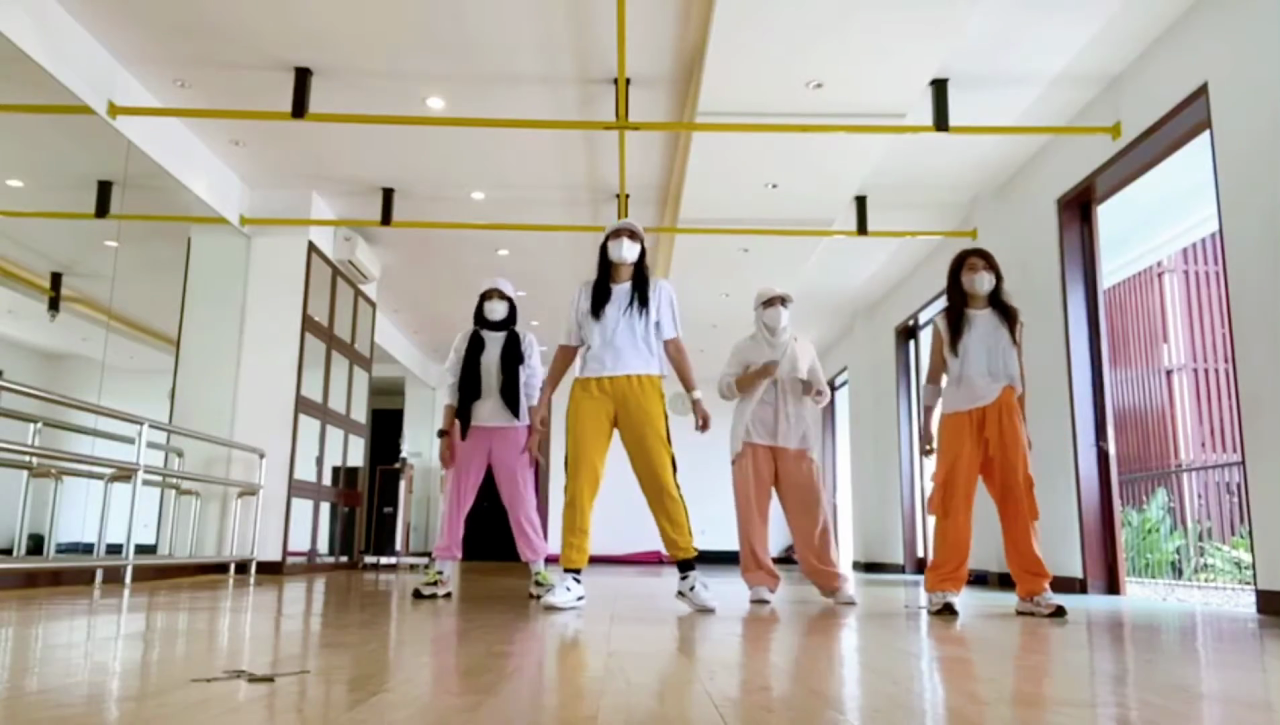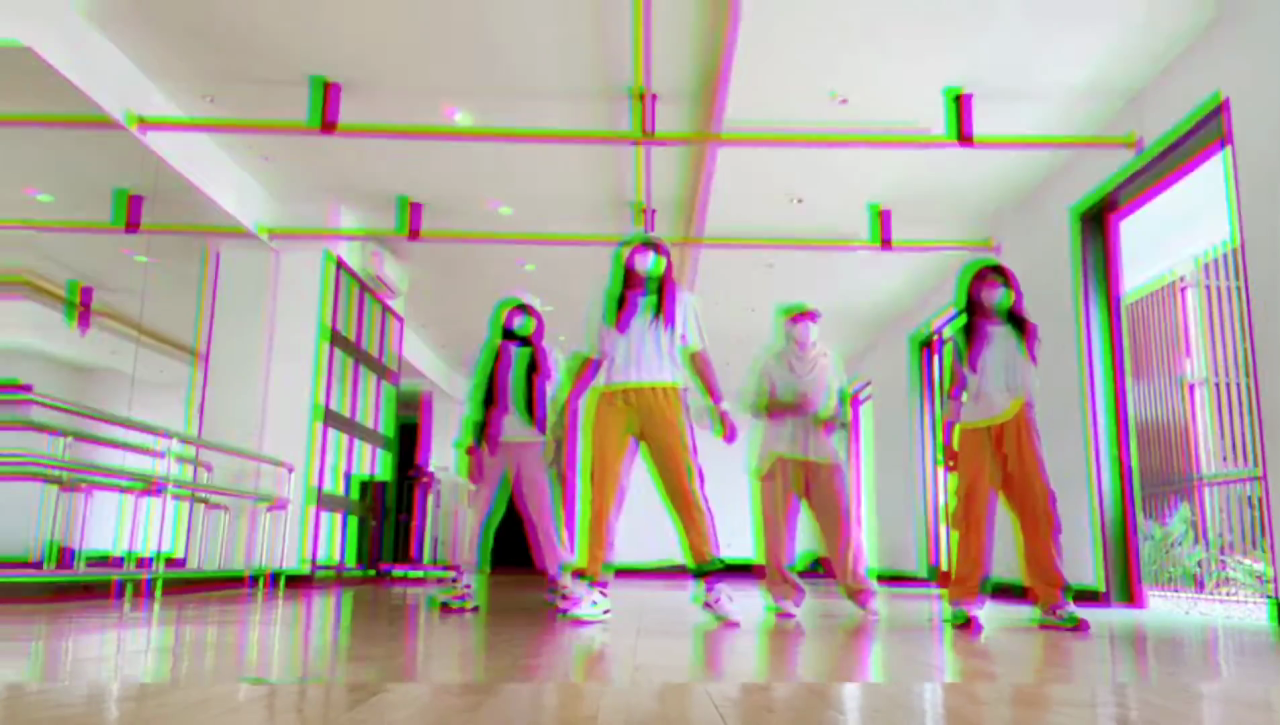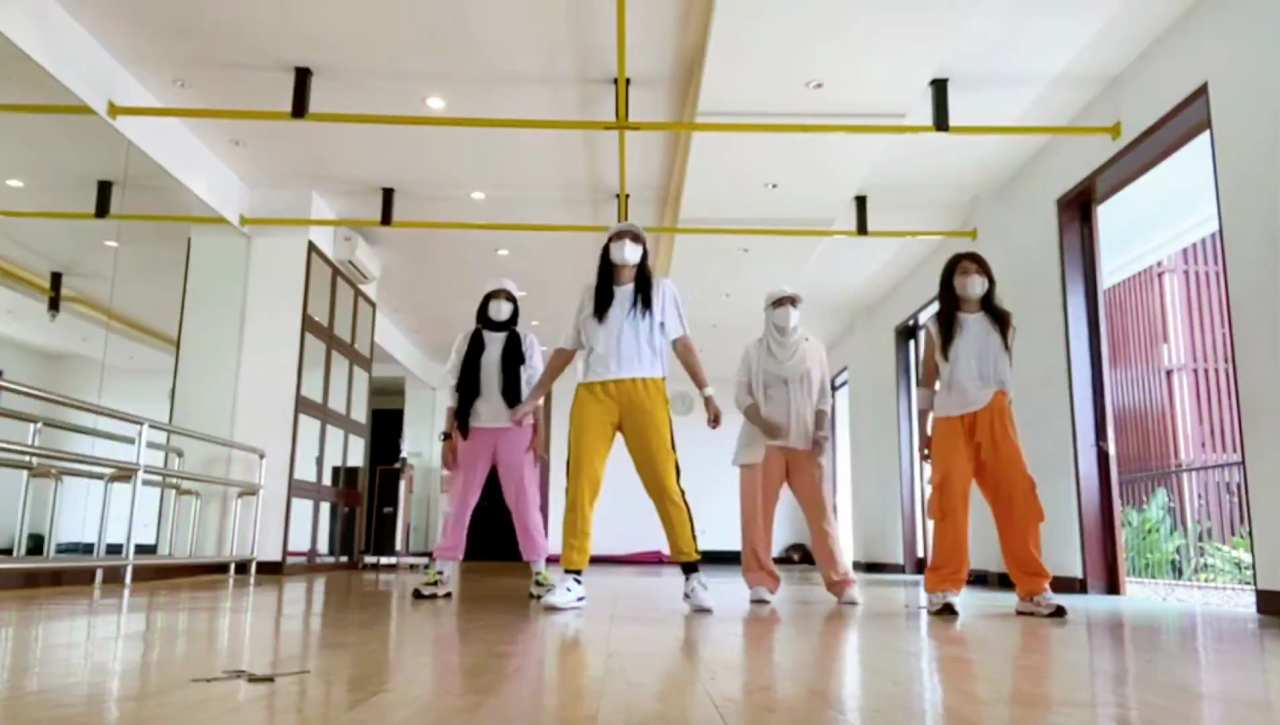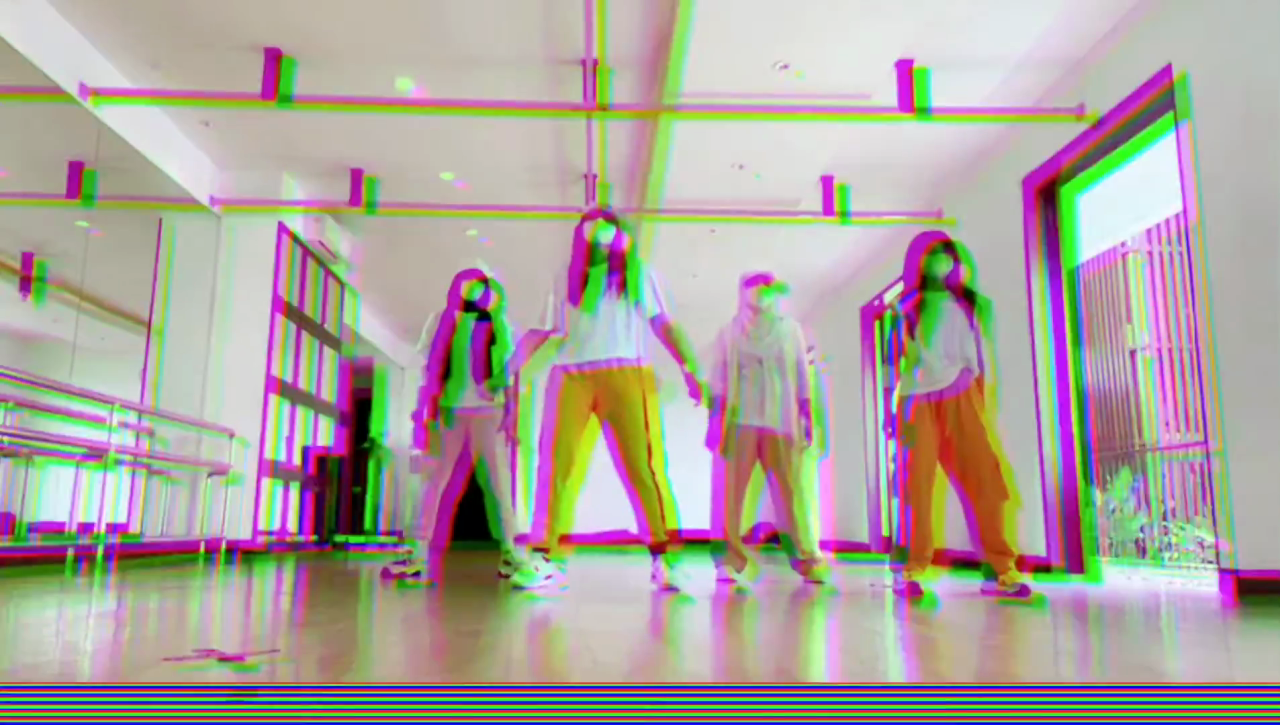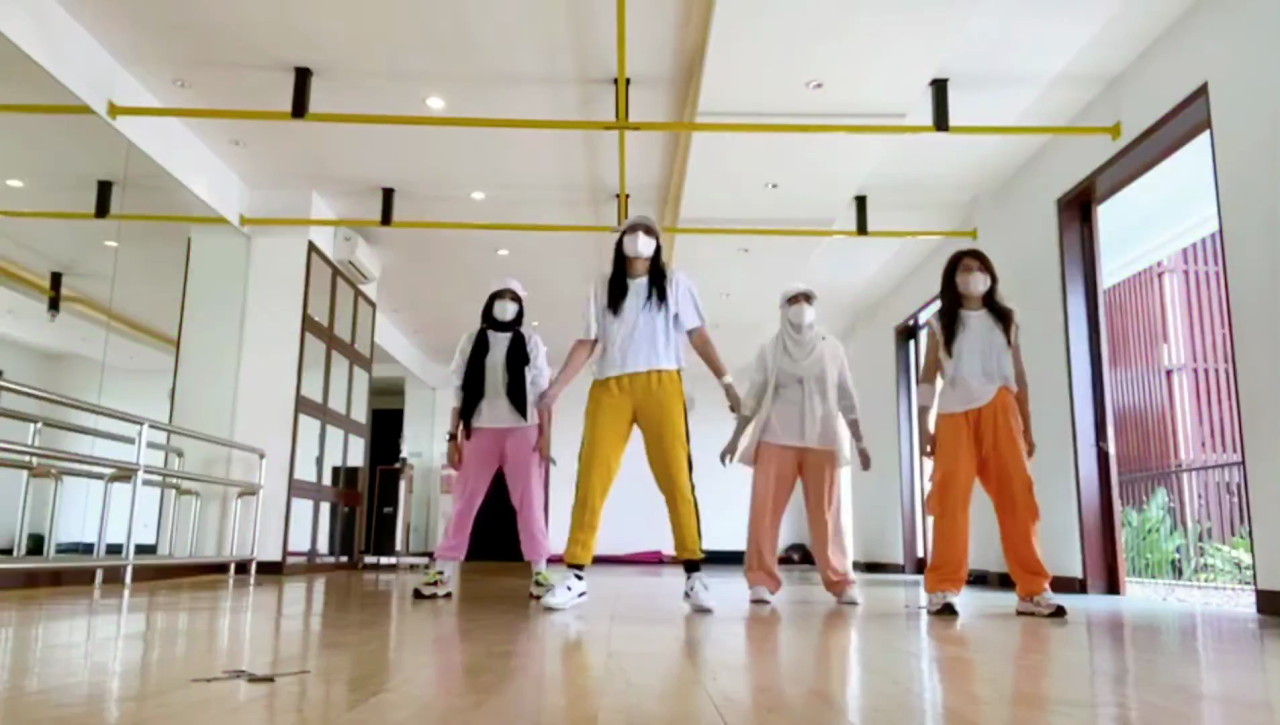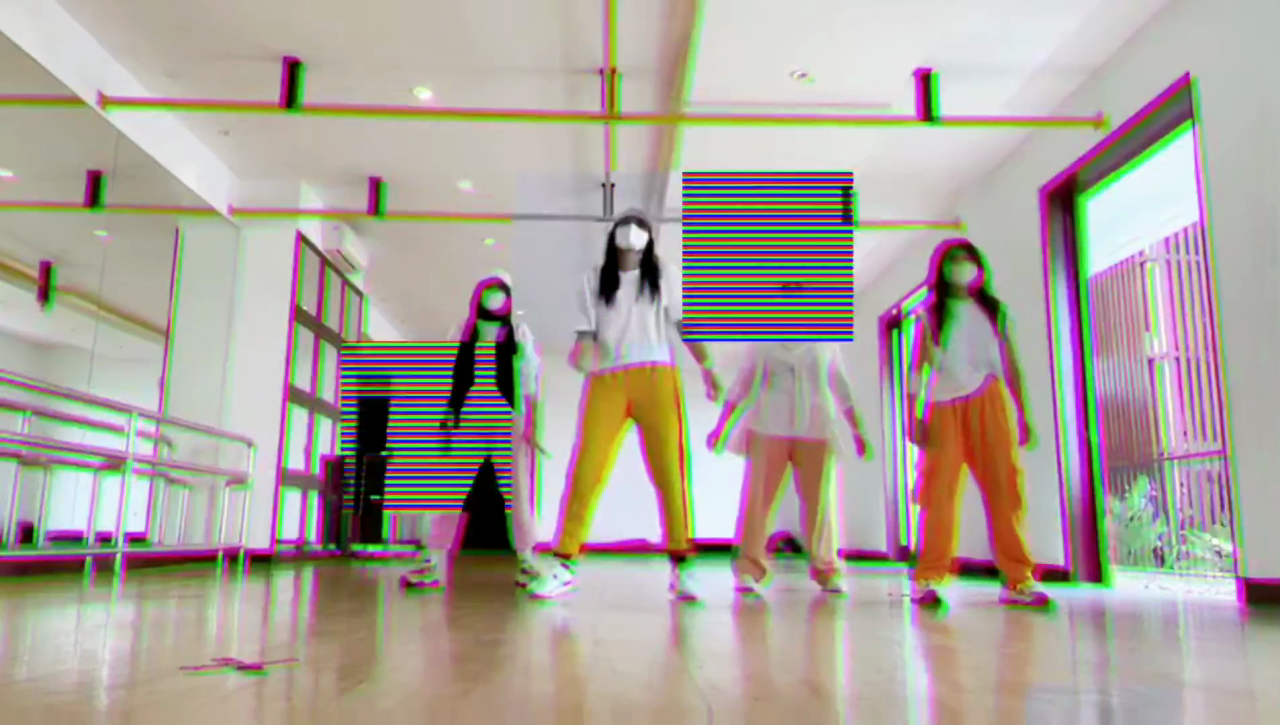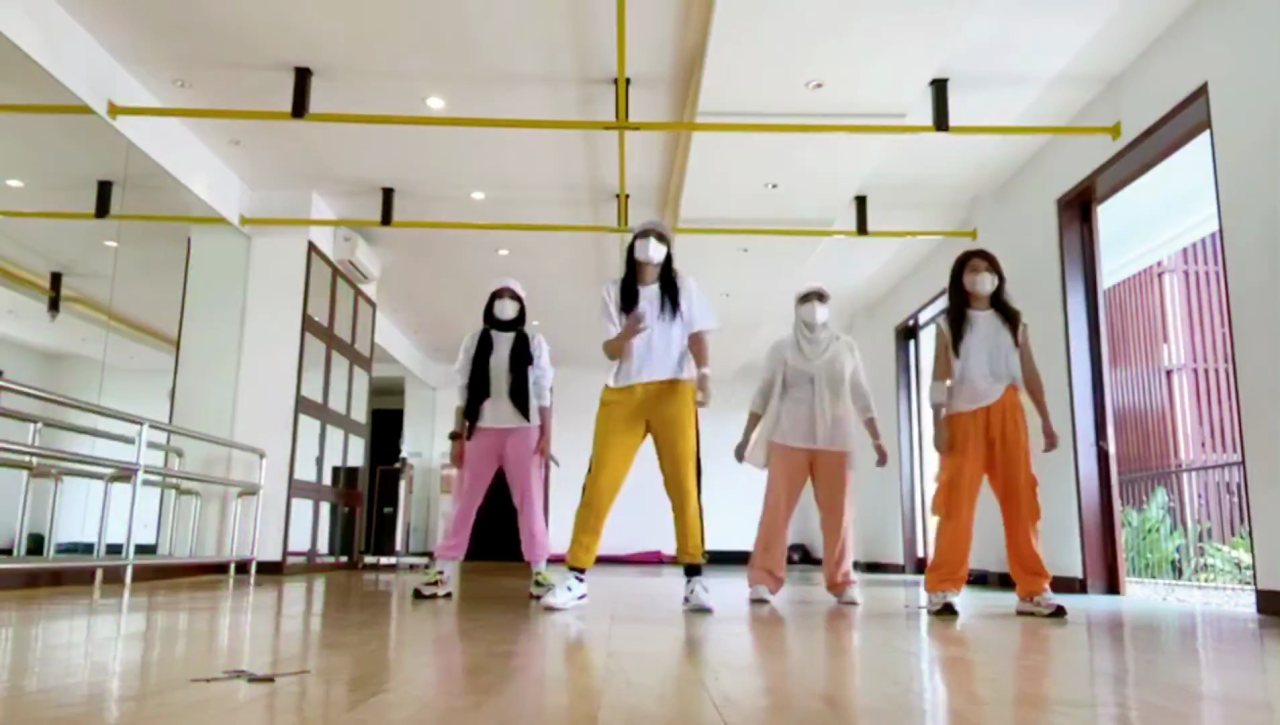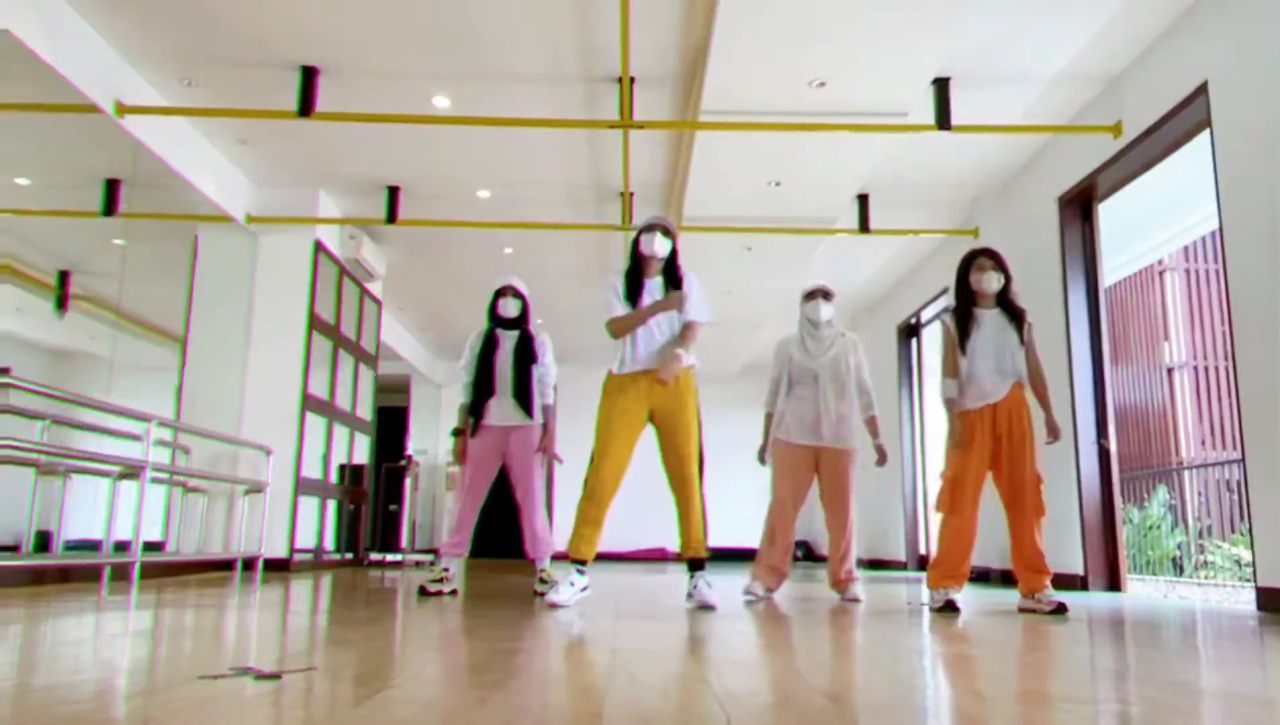
dt=0.1s
person 1, frame 1
left shoulder: (656, 290)
right shoulder: (586, 292)
left elbow: (672, 344)
right elbow: (568, 348)
left wrist: (695, 395)
right wrist: (544, 397)
left hip: (639, 387)
right hip: (588, 391)
left knee: (660, 479)
right knee: (579, 482)
left ankle: (688, 576)
right ankle: (572, 578)
person 1, frame 2
left shoulder: (680, 302)
right shoulder: (612, 304)
left elbow: (698, 356)
right elbow: (592, 360)
left wrist: (721, 407)
left hip: (663, 399)
right hip: (613, 402)
left knee: (686, 489)
right knee: (604, 494)
left ankle: (713, 586)
right ankle: (598, 592)
person 1, frame 3
left shoulder: (660, 290)
right shoulder: (590, 295)
left elbow: (680, 343)
right elbow: (567, 348)
left wrist: (706, 392)
right wrist: (536, 394)
left hip: (644, 392)
right hip: (594, 395)
left knee: (664, 481)
right knee: (581, 486)
left ankle: (692, 576)
right ankle: (572, 579)
person 1, frame 4
left shoulder: (637, 272)
right shoulder: (567, 277)
left elbow: (661, 323)
right elbow: (545, 332)
left wrist: (689, 369)
left hip: (624, 376)
right hip: (573, 379)
left knee: (640, 466)
right knee: (557, 468)
left ankle: (663, 559)
right ankle: (546, 560)
person 1, frame 5
left shoulder: (674, 284)
right shoulder: (602, 289)
left elbow: (696, 332)
right elbow: (586, 342)
left wrist: (724, 378)
right wrist: (556, 384)
left hip: (661, 386)
right hip: (610, 389)
left knee: (676, 478)
right knee: (592, 480)
left ankle: (694, 577)
right ankle: (575, 577)
person 1, frame 6
left shoulder: (664, 276)
right shoulder: (594, 280)
left elbow: (685, 323)
right elbow: (585, 333)
left wrist: (707, 366)
right wrist: (583, 352)
left hip: (656, 379)
right hip: (606, 382)
left knee: (669, 472)
right knee: (585, 472)
left ankle: (680, 569)
right ankle: (563, 567)
person 1, frame 7
left shoulder: (684, 288)
right shoulder: (614, 292)
left elbow: (699, 336)
right elbow: (611, 349)
left wrist: (702, 373)
right wrist: (632, 328)
left hip: (673, 393)
right hip: (622, 395)
left knee: (684, 485)
right knee: (600, 485)
left ankle: (694, 580)
right ankle: (576, 579)
person 1, frame 8
left shoulder: (686, 282)
right shoulder: (618, 283)
left elbow: (692, 327)
right elbow: (616, 328)
left wrist: (675, 354)
right wrist: (658, 307)
left hip: (673, 385)
right hip: (624, 386)
left knee: (687, 477)
right knee: (602, 476)
left ankle: (697, 576)
right ankle: (578, 572)
person 2, frame 1
left shoulder: (1009, 320)
right shoulder: (945, 321)
left elbow: (1018, 375)
right elbow: (933, 376)
left wrist: (1023, 426)
right wrist: (924, 424)
left hip: (1000, 413)
right hip: (958, 415)
left knee: (1017, 498)
right knee: (953, 500)
left ankle: (1032, 589)
right ankle: (942, 588)
person 2, frame 2
left shoulder: (1027, 334)
right shoulder: (965, 337)
left elbow: (1032, 388)
right elbow: (954, 392)
left wrist: (1034, 437)
right wrist: (947, 440)
left hip: (1019, 428)
right hip: (977, 431)
left knee: (1038, 511)
right knee: (974, 514)
left ankle: (1053, 601)
right ankle: (965, 601)
person 2, frame 3
left shoulder: (1004, 324)
right shoulder: (938, 328)
left elbow: (1009, 378)
right elbow: (927, 380)
left wrist: (1011, 424)
right wrist: (922, 429)
left hip: (996, 419)
right hip: (953, 421)
left knee: (1018, 500)
right knee: (951, 503)
left ankle: (1033, 590)
right ankle: (943, 589)
person 2, frame 4
left shoulder: (972, 304)
right shoulder: (906, 306)
left elbow: (980, 358)
right elbow: (894, 359)
left wrist: (983, 405)
right wrist: (889, 407)
left hip: (963, 398)
right hip: (919, 401)
left knee: (985, 479)
right knee: (917, 482)
left ankle: (1000, 569)
right ankle: (910, 569)
person 2, frame 5
left shoulder: (1006, 321)
right shoulder: (941, 324)
left elbow: (1019, 375)
right elbow: (928, 377)
left wrist: (1027, 425)
right wrist: (923, 425)
left hip: (1000, 414)
right hip: (956, 417)
left knee: (1016, 498)
right knee: (951, 500)
left ankle: (1033, 590)
right ankle: (942, 588)
person 2, frame 6
left shoulder: (994, 311)
right shoulder: (930, 313)
left elbow: (1010, 364)
right elbow: (918, 366)
left wrist: (1022, 412)
right wrist: (913, 413)
left hip: (988, 403)
right hip: (944, 406)
left knee: (1003, 486)
right knee: (938, 489)
left ankle: (1017, 579)
right ankle: (928, 577)
person 2, frame 7
left shoulder: (1013, 321)
right shoulder: (948, 323)
left elbow: (1029, 372)
right elbow: (940, 377)
left wrist: (1046, 419)
right wrist: (939, 422)
left hip: (1007, 413)
right hip: (965, 415)
left knee: (1020, 498)
right knee: (957, 500)
left ankle: (1032, 590)
right ankle: (942, 588)
person 2, frame 8
left shoulder: (1019, 319)
right shoulder: (954, 321)
left elbow: (1033, 369)
right elbow: (949, 375)
left wrist: (1049, 413)
right wrist: (953, 418)
left hip: (1012, 410)
right hip: (971, 413)
left knee: (1024, 496)
right knee: (961, 497)
left ankle: (1034, 587)
right ankle: (944, 585)
person 3, frame 1
left shoulder: (523, 341)
right shoulder: (465, 340)
left elbow: (532, 390)
right elbow: (452, 388)
left wrist: (534, 433)
right wrist: (444, 431)
left hip: (509, 430)
right hip: (469, 429)
left knee: (520, 500)
right knee: (455, 499)
left ankle: (538, 571)
right ankle: (441, 571)
person 3, frame 2
left shoulder: (546, 356)
right shoulder: (491, 353)
right elbow: (478, 403)
right wrist: (472, 447)
left hip: (535, 444)
right hip: (497, 444)
left knee: (546, 514)
right knee: (482, 514)
left ankle: (563, 585)
right ankle: (467, 585)
person 3, frame 3
left shoulder: (525, 342)
right shoulder: (468, 341)
left elbow: (536, 391)
right elbow: (456, 390)
left wrist: (538, 433)
right wrist: (449, 435)
left hip: (515, 431)
right hip: (474, 430)
left knee: (525, 501)
right knee: (461, 499)
left ankle: (539, 571)
right ankle: (444, 572)
person 3, frame 4
left shoulder: (496, 322)
right shoulder: (441, 321)
left elbow: (507, 371)
right elbow: (428, 371)
left wrist: (510, 413)
right wrist: (421, 415)
left hip: (487, 411)
right hip: (447, 411)
left knee: (498, 481)
right knee: (433, 480)
left ankle: (508, 551)
right ankle: (417, 553)
person 3, frame 5
left shoulder: (531, 343)
right shoulder: (473, 341)
left elbow: (540, 391)
right elbow: (461, 390)
left wrist: (544, 435)
right wrist: (453, 435)
left hip: (521, 430)
right hip: (480, 430)
left knee: (529, 502)
right knee: (464, 500)
left ankle: (539, 572)
right ankle: (444, 572)
person 3, frame 6
left shoulder: (519, 333)
right shoulder: (463, 331)
left elbow: (530, 381)
right elbow: (451, 380)
left wrist: (533, 423)
right wrist: (444, 423)
left hip: (509, 420)
right hip: (468, 420)
left knee: (517, 491)
right knee: (452, 490)
left ankle: (527, 561)
right ankle: (432, 561)
person 3, frame 7
left shoulder: (534, 343)
right shoulder: (476, 341)
left elbow: (542, 393)
right elbow: (464, 390)
left wrist: (546, 434)
right wrist: (456, 434)
left hip: (522, 430)
right hip: (482, 429)
left knee: (530, 501)
right knee: (465, 500)
left ankle: (539, 572)
right ankle: (444, 572)
person 3, frame 8
left shoulder: (538, 341)
right shoulder: (480, 339)
left elbow: (546, 391)
right elbow: (468, 388)
left wrist: (550, 433)
right wrist: (460, 432)
left hip: (525, 427)
right hip: (486, 427)
left knee: (532, 499)
right knee: (468, 497)
left ankle: (543, 569)
right ankle: (448, 569)
person 4, frame 1
left shoulder: (802, 347)
right shoulder: (744, 347)
left elbow: (823, 394)
right elbow: (725, 389)
left wrist: (815, 390)
right wrist: (756, 375)
left hip: (794, 440)
right hip: (753, 440)
left knee: (810, 507)
right knee: (751, 510)
left ankle: (830, 579)
right ankle: (759, 580)
person 4, frame 2
left shoulder: (830, 362)
right shoulder: (773, 362)
left elbow: (844, 405)
right elbow: (757, 406)
left wrist: (834, 417)
right wrist: (788, 405)
left hip: (824, 454)
right hip: (782, 454)
left knee: (841, 521)
right knee: (778, 524)
left ankle: (861, 592)
right ankle: (784, 593)
person 4, frame 3
left shoulder: (814, 349)
right shoulder: (754, 351)
left elbow: (824, 396)
right elbow: (742, 396)
left wrist: (822, 431)
right wrist: (763, 421)
left hip: (806, 443)
right hip: (764, 442)
left knee: (820, 512)
right knee: (758, 512)
left ankle: (840, 581)
right ankle: (761, 581)
person 4, frame 4
left shoulder: (791, 329)
right shoulder: (730, 331)
left elbow: (801, 378)
right elbow: (717, 378)
left wrist: (807, 421)
right wrist: (721, 420)
left hip: (782, 423)
right hip: (739, 423)
left knee: (792, 493)
right knee: (730, 491)
left ankle: (808, 562)
right ankle: (731, 561)
person 4, frame 5
left shoulder: (832, 348)
right shoulder: (770, 350)
left elbow: (846, 397)
right elbow: (754, 396)
left wrist: (860, 442)
right wrist: (736, 436)
left hip: (823, 441)
right hip: (777, 439)
left knee: (826, 512)
right knee: (765, 509)
left ankle: (839, 581)
right ankle: (761, 580)
person 4, frame 6
left shoulder: (825, 338)
right shoulder: (762, 340)
left elbow: (841, 387)
right elbow: (743, 384)
left wrist: (857, 430)
right wrist: (721, 425)
left hip: (815, 431)
right hip: (768, 429)
left knee: (817, 502)
right knee: (755, 499)
left ankle: (826, 571)
right ankle: (749, 570)
person 4, frame 7
left shoulder: (845, 347)
right shoulder: (782, 349)
left elbow: (860, 396)
right elbow: (765, 395)
left wrist: (876, 440)
right wrist: (747, 436)
left hip: (834, 440)
right hip: (788, 439)
left knee: (836, 512)
right knee: (776, 509)
left ankle: (840, 581)
right ankle: (763, 580)
person 4, frame 8
left shoulder: (850, 344)
right shoulder: (787, 346)
left elbow: (864, 394)
right elbow: (774, 393)
left wrist: (877, 439)
right wrist: (765, 439)
left hip: (838, 438)
right hip: (793, 436)
left knee: (841, 510)
right knee: (783, 506)
left ankle: (844, 578)
right ankle: (766, 576)
